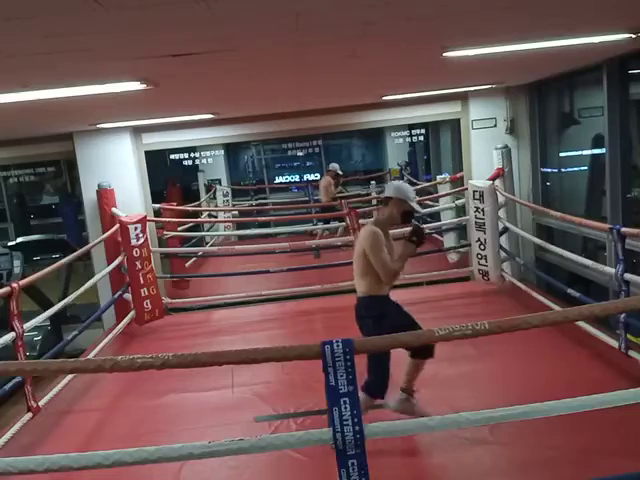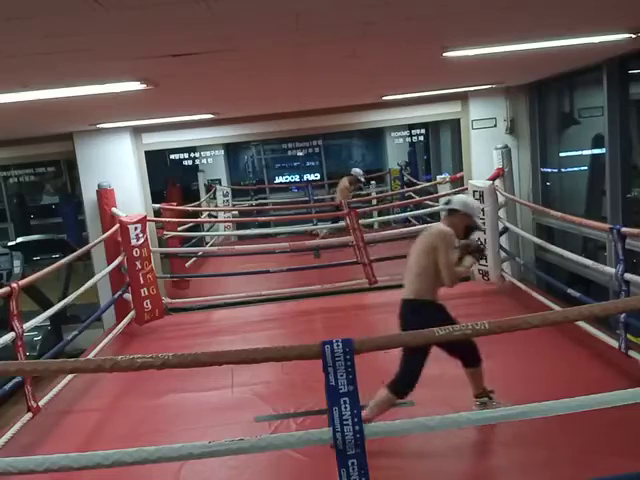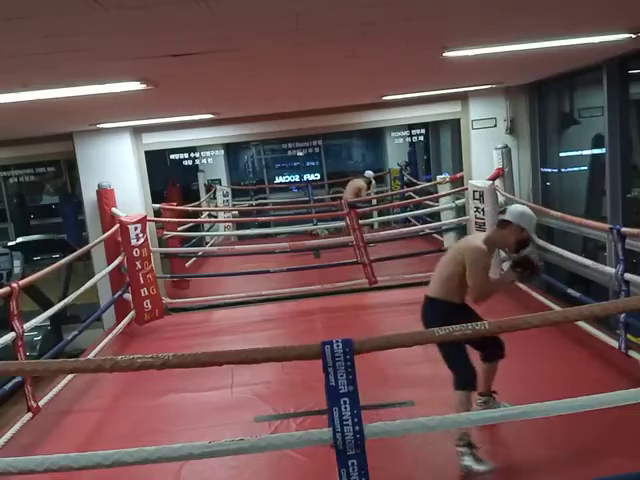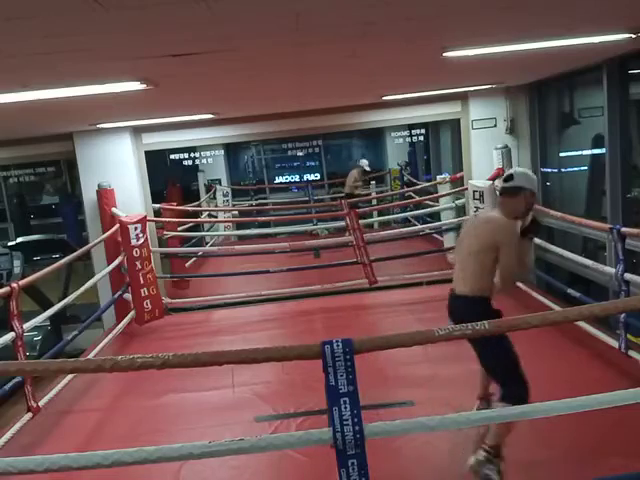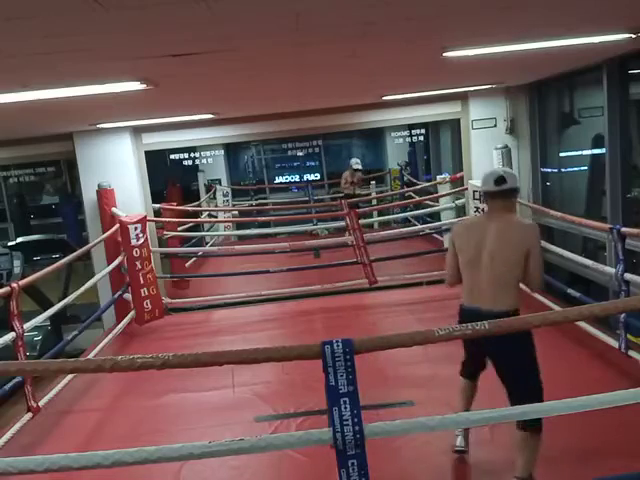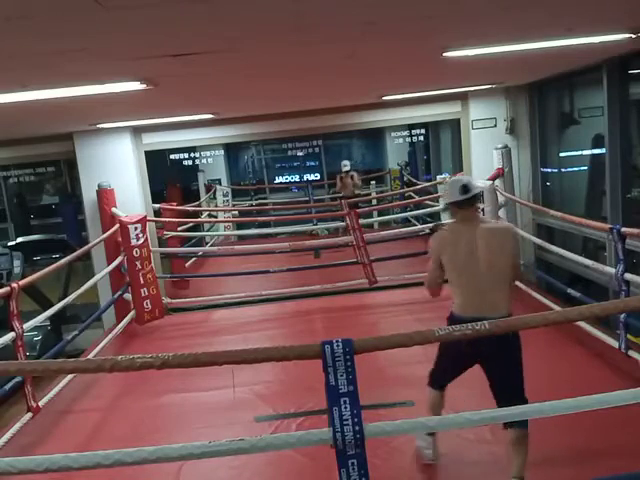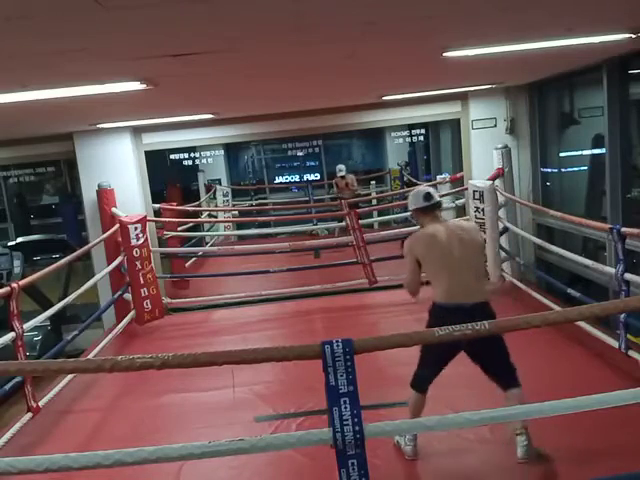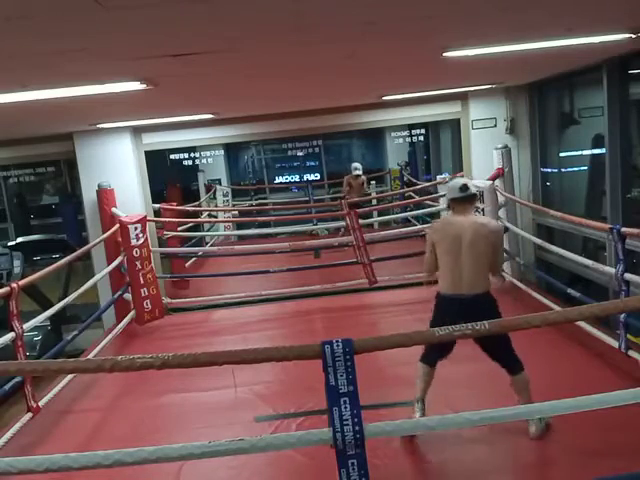
dt=0.3s
person 1, frame 1
left shoulder: (382, 232)
right shoulder: (372, 234)
left elbow: (390, 266)
right elbow: (389, 275)
left wrist: (408, 245)
right wrist: (410, 246)
left hip: (383, 303)
right hip: (372, 310)
left knee: (424, 344)
right knee: (378, 382)
left ankle: (405, 398)
person 1, frame 2
left shoulder: (433, 234)
right shoulder: (445, 234)
right elbow: (449, 279)
left wrist: (462, 256)
right wrist: (469, 261)
left hip: (422, 309)
right hip: (419, 312)
left knee: (469, 350)
right knee: (404, 382)
left ankle: (483, 400)
person 1, frame 3
left shoulder: (481, 244)
right shoulder: (478, 251)
left elbow: (476, 285)
right elbow: (478, 295)
left wrist: (507, 275)
right wrist: (512, 274)
left hip: (454, 306)
right hip: (439, 311)
left knee: (494, 346)
right knee: (466, 374)
left ankle: (485, 398)
right ankle: (464, 447)
person 1, frame 4
left shoulder: (476, 219)
right shoulder: (507, 227)
right elbow: (509, 280)
right wrist: (524, 244)
left hip: (459, 303)
right hip: (476, 308)
left knee: (493, 356)
right knee: (516, 388)
left ankle: (483, 402)
person 1, frame 5
left shoulder: (461, 229)
right shoulder: (527, 231)
left elbow: (451, 280)
right elbow: (535, 284)
left hip: (468, 319)
right hip: (504, 323)
left knee: (472, 365)
right knee: (528, 402)
left ankle: (462, 433)
person 1, frame 6
left shoulder: (441, 240)
right shoulder: (508, 233)
left elbow: (433, 289)
right elbow: (515, 277)
left hip: (461, 327)
right hip: (501, 329)
left knee: (438, 378)
right knee: (513, 404)
left ankle: (428, 441)
person 1, frame 7
left shoulder: (415, 243)
right shoulder: (472, 230)
left elbow: (412, 290)
right elbow: (482, 275)
left hip: (444, 317)
right hip: (480, 314)
left knee: (423, 378)
right knee: (507, 377)
left ankle: (410, 440)
right ankle: (522, 438)
person 1, frame 8
left shoulder: (436, 229)
right shoulder: (493, 228)
left elbow: (429, 271)
right elbow: (496, 271)
left hip: (447, 304)
right hip: (480, 304)
left knee: (430, 355)
right knee: (510, 361)
left ankle: (419, 410)
right ankle: (534, 420)
